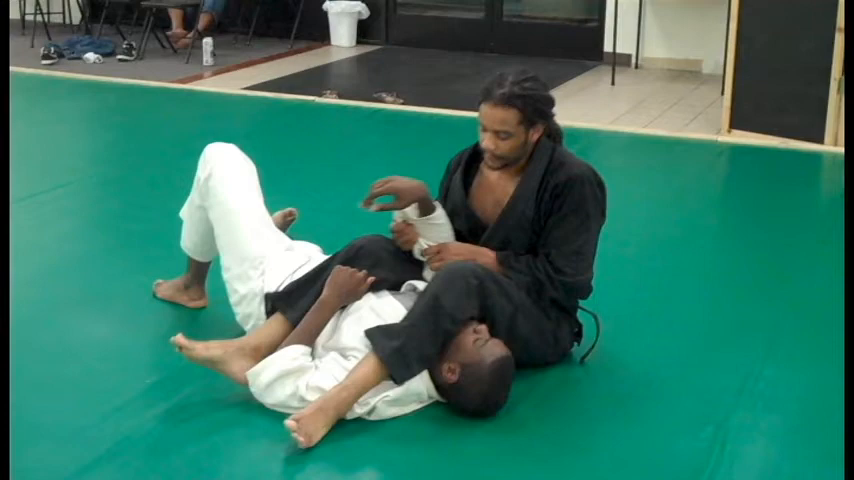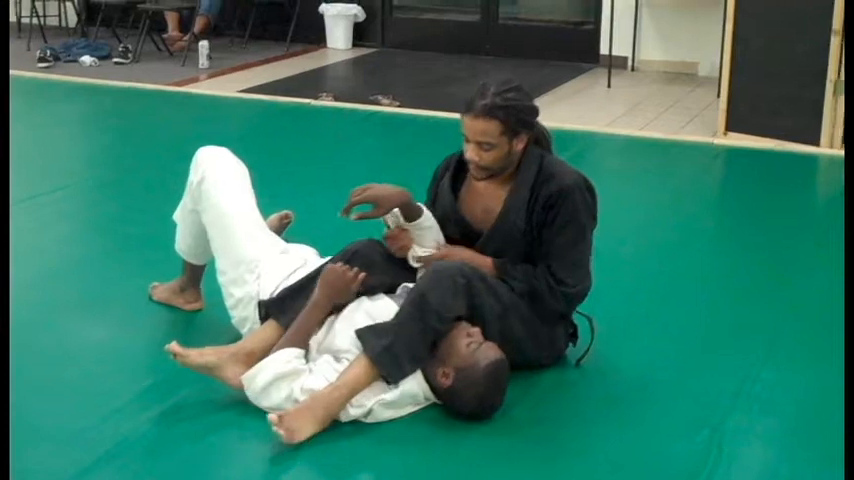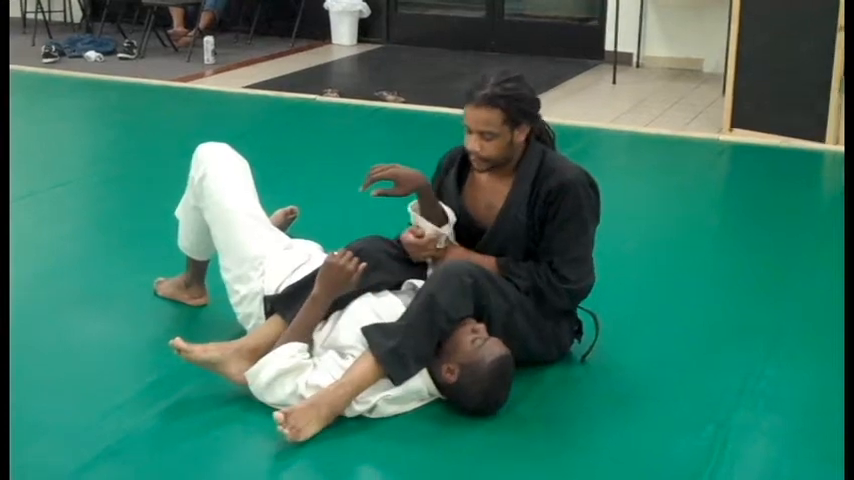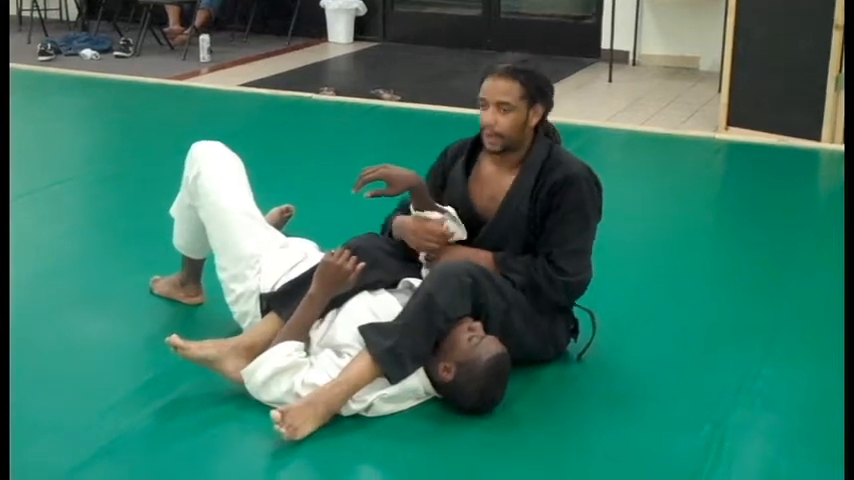
dt=0.3s
person 1, frame 1
left shoulder: (573, 183)
right shoulder: (468, 162)
left elbow: (565, 280)
right elbow: (447, 241)
left wrist: (480, 257)
right wrist: (419, 237)
left hip: (539, 323)
right hip: (467, 291)
left knee: (462, 277)
right knee: (373, 250)
left ankle: (338, 400)
person 1, frame 2
left shoulder: (562, 191)
right shoulder: (455, 169)
left elbow: (565, 289)
right elbow: (435, 245)
left wrist: (479, 264)
left hip: (531, 327)
right hip: (454, 298)
left knee: (450, 277)
right knee: (367, 254)
left ankle: (330, 401)
right ankle: (254, 348)
person 1, frame 3
left shoulder: (565, 185)
right shoulder: (457, 163)
left elbow: (567, 286)
right elbow: (433, 233)
left wrist: (477, 262)
right wrist: (413, 242)
left hip: (537, 324)
right hip: (459, 292)
left knee: (458, 276)
right knee: (371, 252)
left ankle: (335, 398)
person 1, frame 4
left shoulder: (569, 179)
right shoulder: (462, 155)
left elbow: (564, 280)
right elbow: (403, 217)
left wrist: (476, 258)
right wrist: (406, 227)
left hip: (533, 321)
right hip: (457, 287)
left knee: (457, 277)
right knee: (367, 249)
left ankle: (332, 396)
person 2, frame 1
left shoulder: (384, 378)
left elbow: (274, 385)
left wrist: (330, 300)
left hip: (272, 286)
right hip: (311, 265)
left knee: (220, 157)
person 2, frame 2
left shoulder: (380, 385)
left elbow: (270, 388)
right elbow: (433, 252)
left wrist: (321, 301)
left hip: (268, 289)
right hip: (306, 268)
left knee: (212, 160)
person 2, frame 3
left shoulder: (383, 377)
left elbow: (273, 384)
left wrist: (322, 294)
left hip: (272, 283)
right hip: (311, 262)
left knee: (213, 157)
person 2, frame 4
left shoulder: (380, 377)
left elbow: (270, 381)
left wrist: (319, 293)
left hip: (270, 282)
right hip: (306, 260)
left knee: (207, 155)
